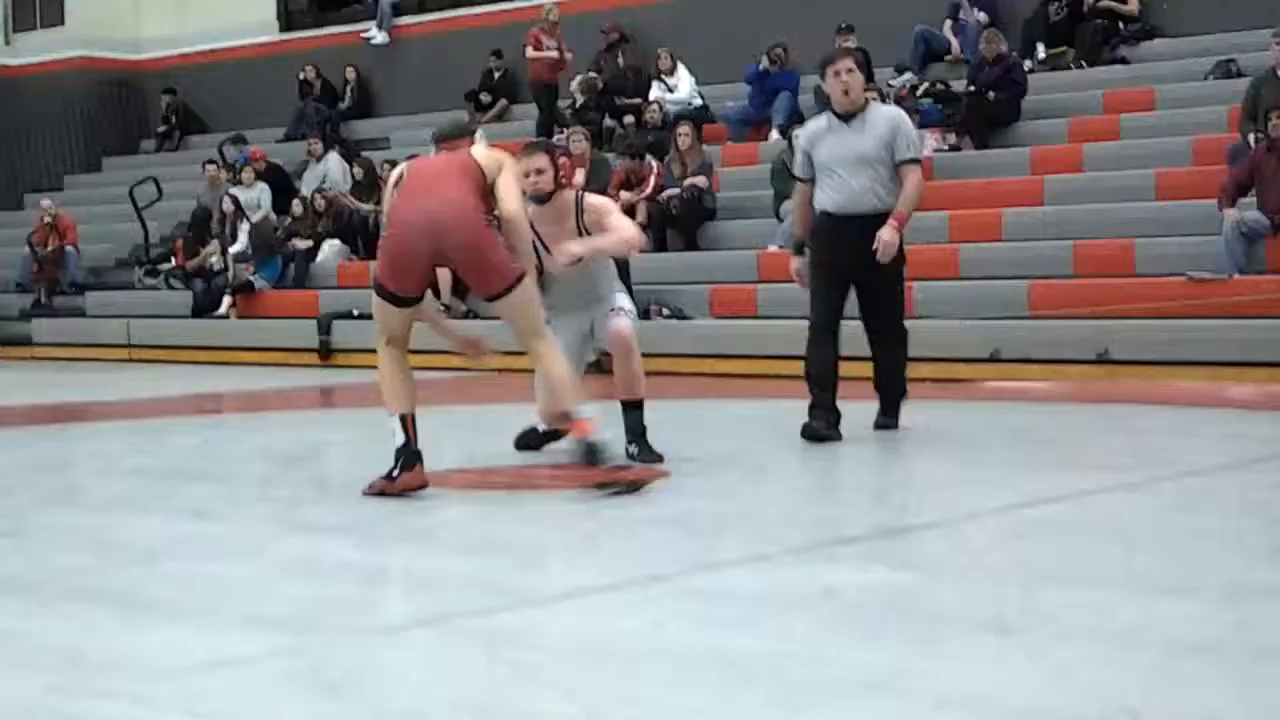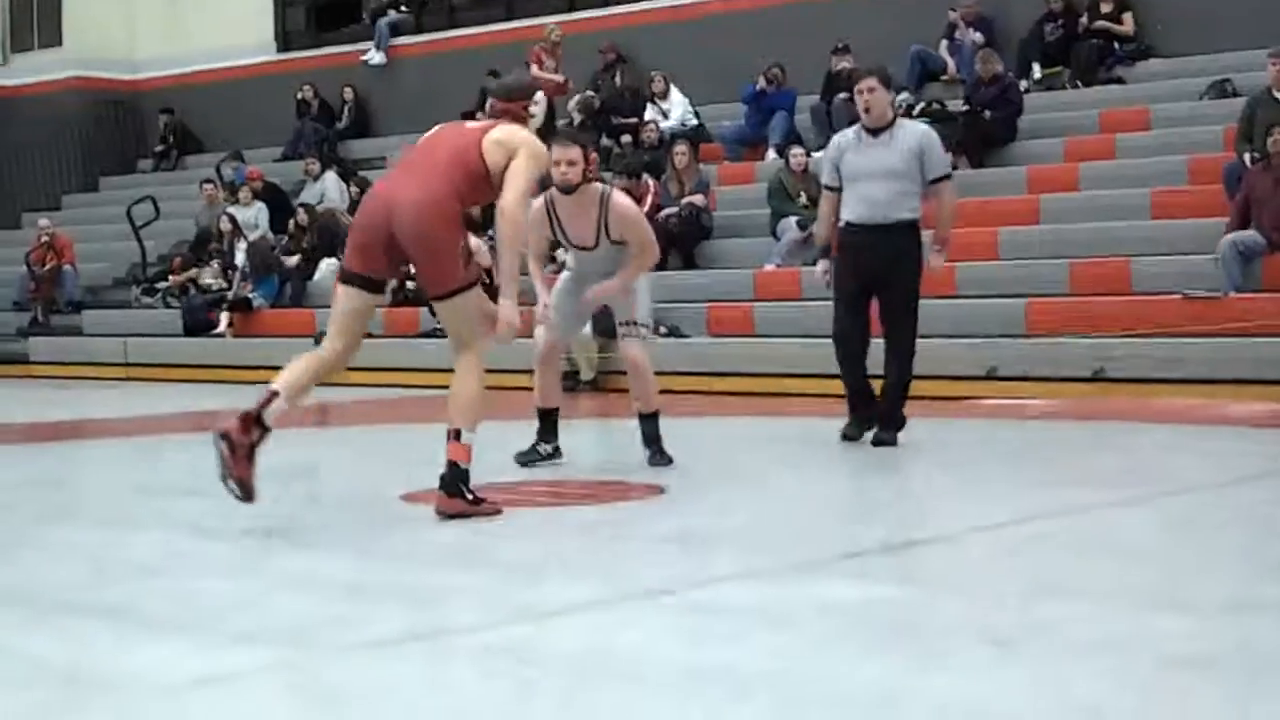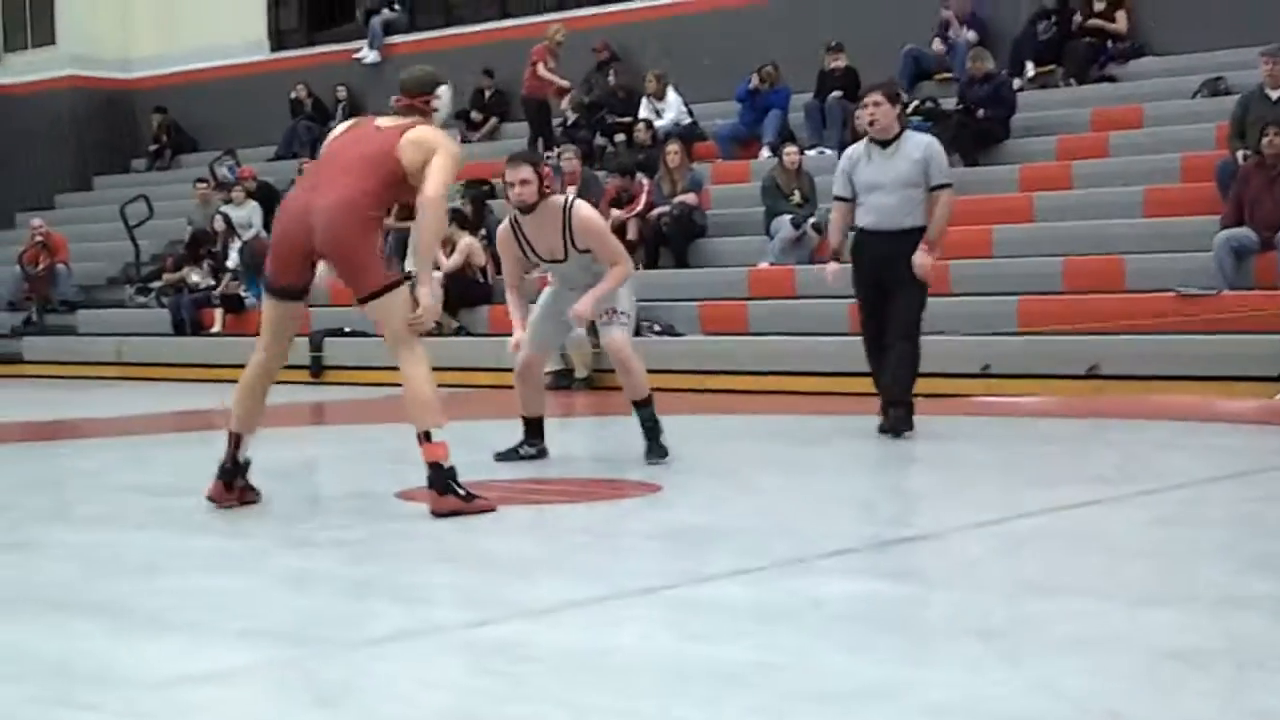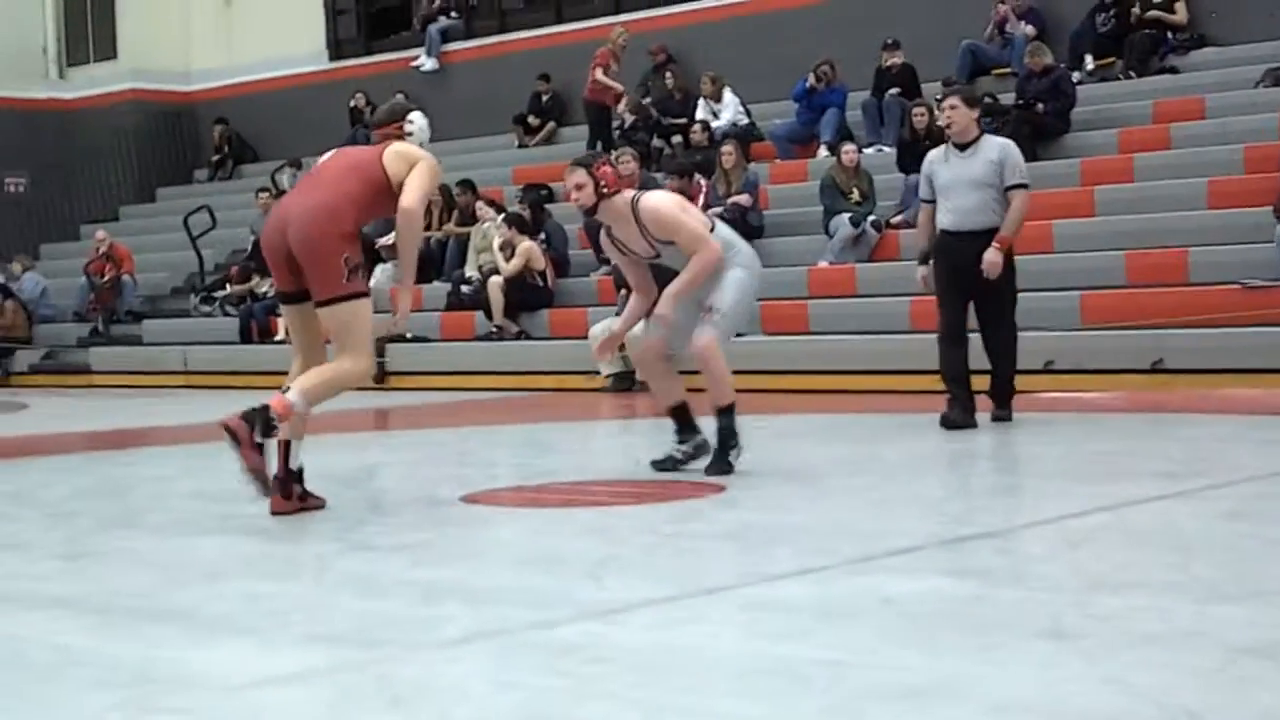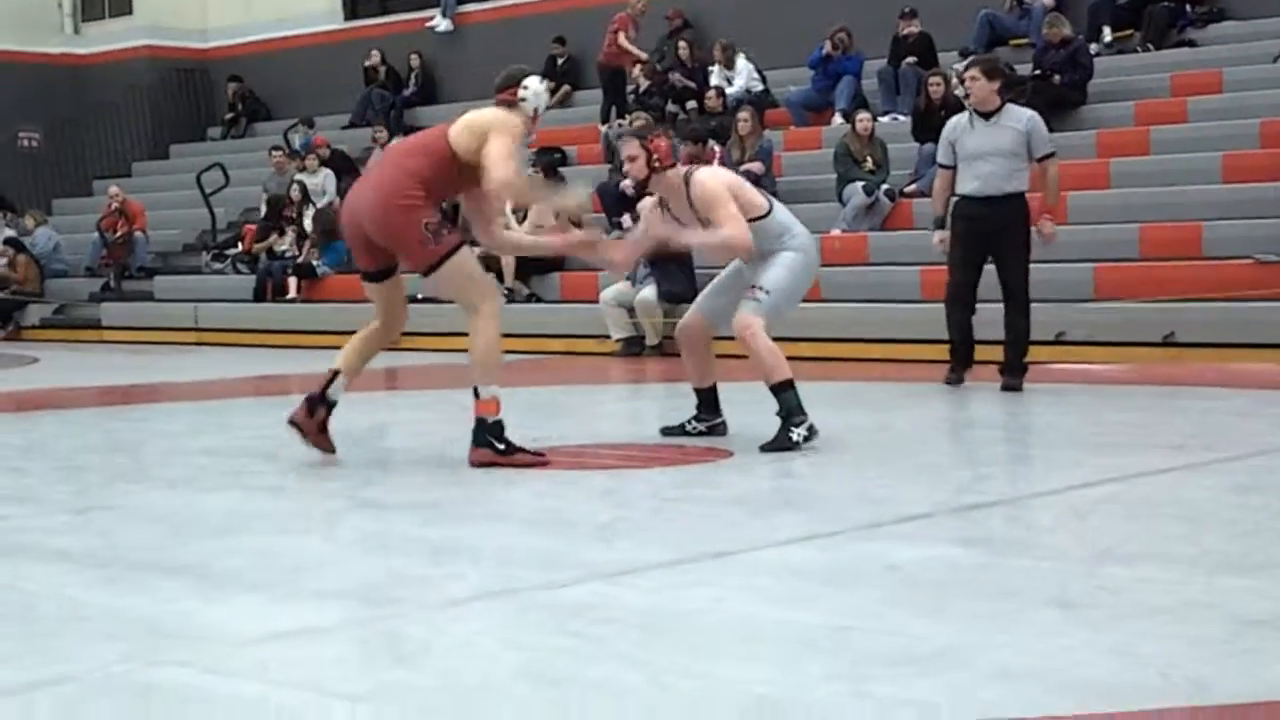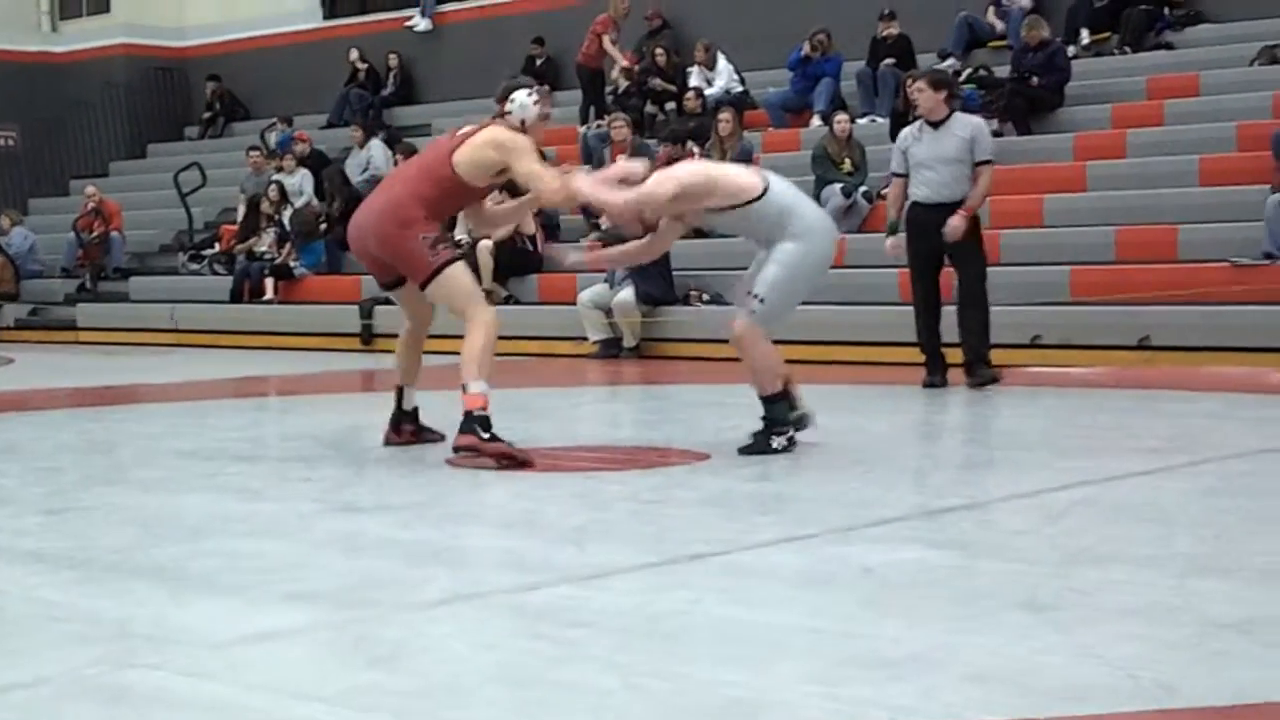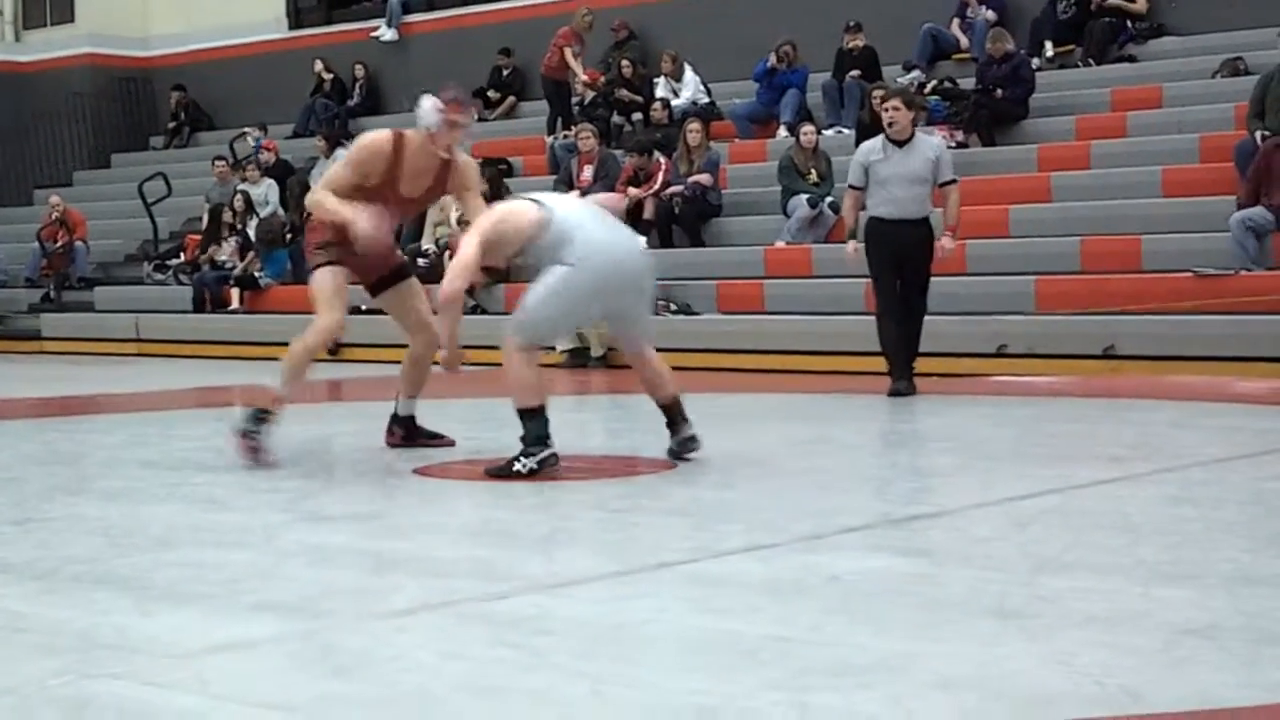
dt=0.5s
person 1, frame 1
left shoulder: (402, 172)
right shoulder: (494, 159)
right elbow: (511, 212)
left wrist: (446, 331)
right wrist: (529, 284)
left hip: (407, 228)
right hip: (463, 226)
left knee: (390, 345)
right knee: (540, 340)
left ankle: (407, 463)
right ankle: (591, 451)
person 1, frame 2
left shoulder: (442, 130)
right shoulder: (529, 145)
right elbow: (511, 208)
left wrist: (474, 298)
right wrist: (507, 297)
left hip: (379, 204)
right hip: (429, 214)
left knee: (336, 347)
right knee: (470, 350)
left ankle: (250, 424)
right ankle: (455, 486)
person 1, frame 3
left shoulder: (350, 127)
right shoulder: (441, 143)
right elbow: (431, 199)
right wrist: (427, 281)
left hip: (295, 213)
right hip: (344, 223)
left knee: (271, 351)
right knee: (408, 352)
left ankle: (229, 476)
right ankle: (443, 483)
person 1, frame 4
left shoulder: (340, 154)
right shoulder: (424, 161)
right elbow: (410, 208)
right wrist: (406, 287)
left hip: (280, 221)
right hip: (324, 226)
left knee: (308, 358)
right knee: (357, 362)
left ankle: (287, 485)
right ankle: (257, 422)
person 1, frame 5
left shoulder: (477, 142)
right shoulder: (505, 124)
left elbow: (487, 233)
right elbow: (504, 184)
left wrist: (556, 243)
right wrist: (560, 199)
left hip: (358, 207)
right hip: (390, 206)
left knee: (390, 322)
right knee: (487, 306)
left ankle: (315, 408)
right ankle: (489, 438)
person 1, frame 6
left shoulder: (471, 137)
right shoulder: (508, 143)
left elbow: (487, 219)
right elbow: (558, 193)
left wrist: (533, 199)
left hip: (365, 224)
right hip: (402, 225)
left knee: (421, 317)
right knee: (481, 317)
left ankle: (404, 420)
right ankle: (474, 427)
person 1, frame 7
left shoulder: (462, 168)
right shoulder: (378, 145)
right elbow: (317, 195)
right wrist: (353, 216)
left hip: (377, 244)
right hip: (331, 233)
left knee: (428, 332)
right knee: (330, 322)
left ankle: (402, 423)
right ankle: (260, 416)
person 2, frame 1
left shoulder: (893, 121)
right shoulder: (811, 133)
left elbow: (913, 178)
right elbow: (803, 194)
left wrist: (895, 225)
right wrist: (798, 249)
left hip: (877, 234)
right hip: (828, 234)
left knee: (886, 328)
right knee: (822, 326)
left ankle: (889, 407)
right ankle: (823, 415)
person 2, frame 2
left shoulder: (921, 137)
right shoulder: (840, 144)
left elbow: (944, 194)
right elbow: (829, 202)
left wrist: (940, 246)
right wrist: (823, 253)
left hip: (900, 243)
right hip: (852, 243)
left knee: (899, 339)
right knee: (847, 334)
left ankle: (889, 422)
right ankle: (861, 412)
person 2, frame 3
left shoulder: (926, 147)
right shoulder: (851, 156)
left elbow: (943, 201)
right elbow: (841, 211)
left wrist: (927, 248)
right wrist: (834, 256)
left hip: (909, 246)
right hip: (867, 248)
left knee: (904, 329)
right knee: (875, 333)
left ankle: (897, 407)
right ankle: (894, 408)
person 2, frame 4
left shoulder: (1002, 150)
right shoulder: (933, 160)
left elbow: (1020, 202)
right elbow: (927, 213)
left wrist: (999, 246)
right wrist: (924, 259)
left hip: (990, 247)
right hip: (949, 249)
left knee: (999, 331)
right knee: (950, 331)
left ankle: (1002, 400)
right ankle: (960, 406)
person 2, frame 5
left shoulder: (1027, 120)
right shoulder: (954, 127)
left elbow: (1049, 168)
right elbow: (943, 178)
left wrist: (1048, 214)
right wrist: (939, 223)
left hip: (1010, 212)
right hip: (968, 213)
left knee: (1016, 292)
right knee: (959, 292)
left ankle: (1013, 370)
right ankle: (960, 362)
person 2, frame 6
left shoulder: (973, 127)
right shoulder: (907, 137)
left elbow: (984, 176)
right elbow: (897, 186)
left wrist: (964, 214)
right wrist: (892, 229)
left hip: (960, 217)
right hip: (921, 219)
left knee: (973, 289)
right knee: (925, 297)
left ankle: (977, 363)
right ankle: (935, 367)
person 2, frame 7
left shoulder: (935, 148)
right shoulder: (867, 151)
left elbow: (950, 192)
right elbow: (852, 197)
left wrist: (949, 233)
right wrist: (852, 236)
left hip: (918, 232)
right hip: (881, 233)
left knee: (914, 305)
right knee: (888, 306)
left ankle: (906, 370)
right ankle: (899, 375)
person 3, frame 1
left shoulder: (594, 208)
left elbow: (633, 238)
left wrist: (582, 246)
left hip: (607, 299)
right hip: (562, 313)
left knee: (623, 337)
left ankle: (636, 439)
right ankle: (553, 425)
person 3, frame 2
left shoulder: (619, 206)
right shoulder: (542, 209)
left elbow: (650, 253)
right elbow: (536, 256)
left wrist: (613, 286)
right wrist: (542, 295)
left hip: (624, 277)
right hip: (579, 276)
left knee: (634, 358)
right knee: (545, 348)
left ankle: (653, 442)
right ankle: (547, 439)
person 3, frame 3
left shoulder: (580, 216)
right shoulder: (507, 233)
left elbow: (624, 265)
right elbow: (513, 286)
left wrist: (592, 299)
right wrist: (519, 329)
left hip: (607, 281)
right hip: (563, 286)
left knee: (618, 346)
right knee: (526, 363)
left ankle: (652, 430)
right ankle: (533, 440)
person 3, frame 4
left shoulder: (653, 207)
right shoulder: (610, 239)
left elbow: (710, 251)
right elbow: (644, 292)
left wrist: (671, 295)
right wrist: (618, 331)
left hip: (733, 266)
right hip: (696, 279)
left knee: (703, 346)
right knee: (645, 352)
left ankle: (728, 440)
right ankle: (689, 436)
person 3, frame 5
left shoulder: (702, 185)
right shoulder: (659, 206)
left elbow: (740, 241)
right elbow: (622, 259)
left wrist: (677, 235)
left hip: (787, 251)
right hip: (756, 260)
left knee: (746, 326)
right knee: (689, 330)
left ankle: (797, 421)
right ankle: (708, 416)
person 3, frame 6
left shoulder: (674, 182)
right shoulder: (679, 208)
left elbow: (620, 203)
right elbow: (644, 251)
left wrist: (582, 184)
right wrist: (582, 259)
left hip: (807, 235)
right hip: (791, 237)
left knee: (746, 332)
right knee: (748, 331)
left ankle: (780, 428)
right ankle: (787, 413)
person 3, frame 7
left shoulder: (483, 228)
right shoulder: (537, 205)
left elbow: (451, 290)
left wrist: (450, 345)
left hip: (589, 262)
right hip: (633, 259)
left knee: (517, 347)
right knee: (637, 348)
left ankle: (538, 449)
right ankle: (681, 429)
